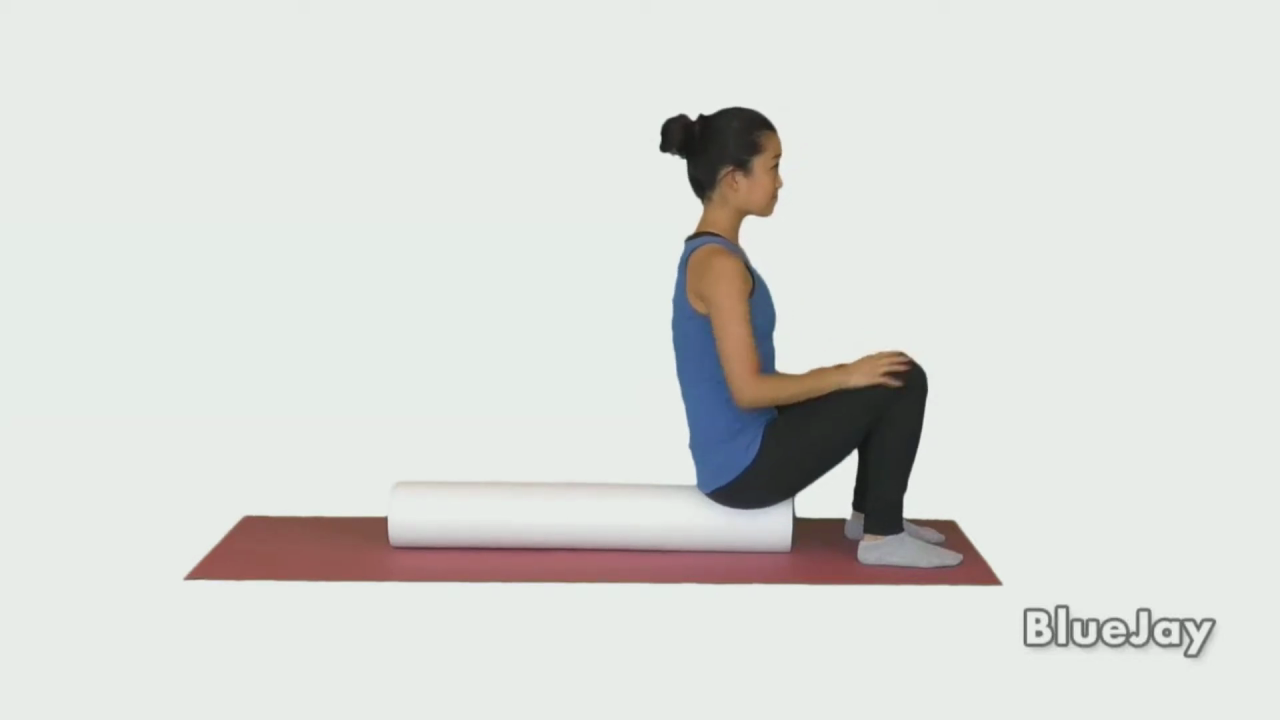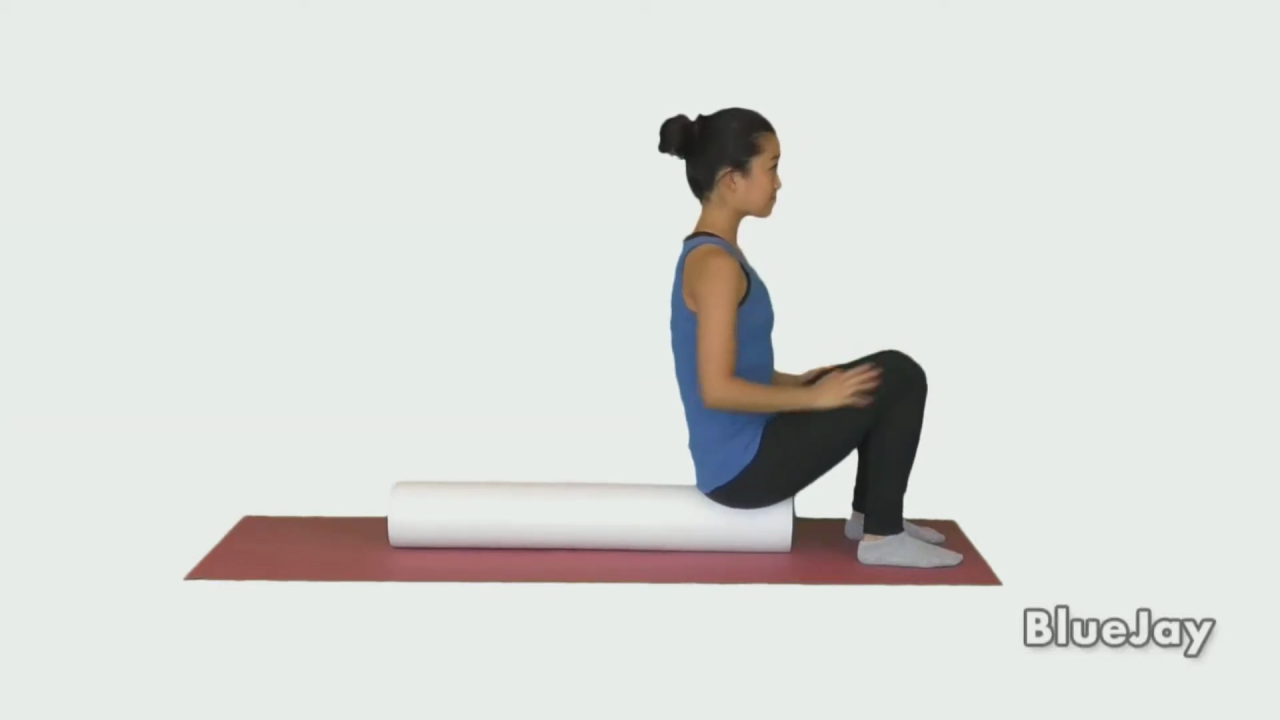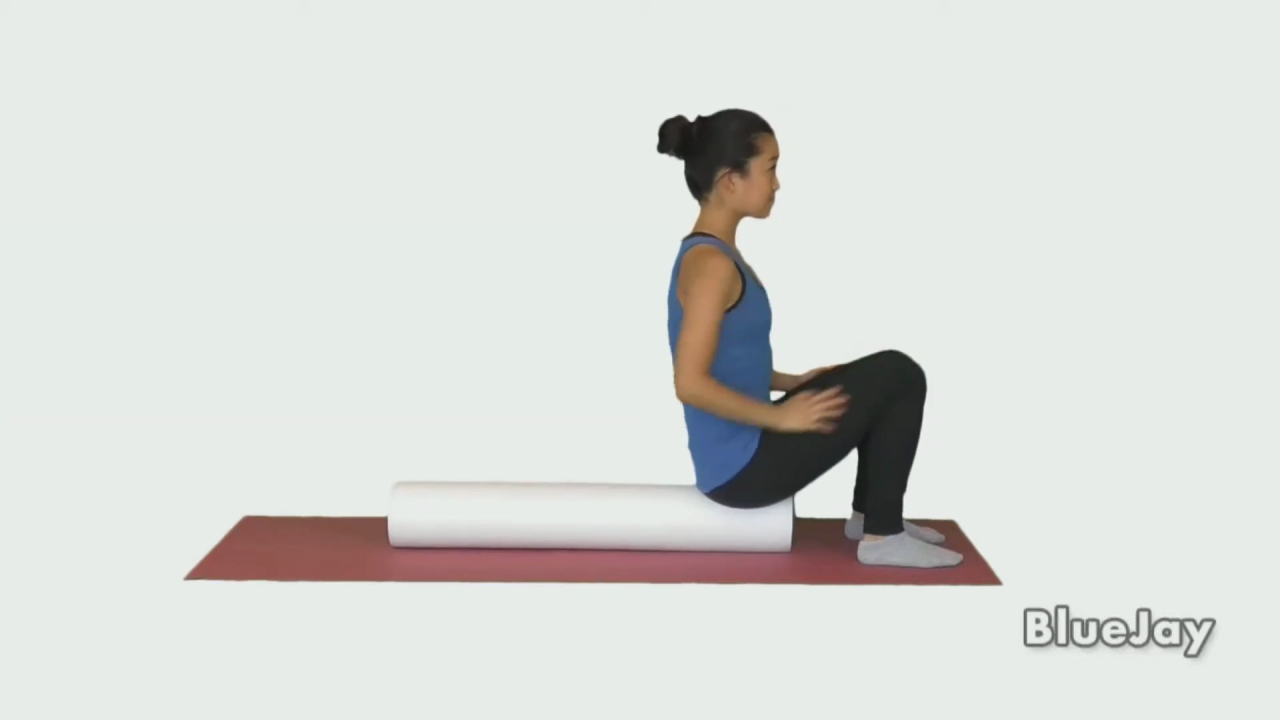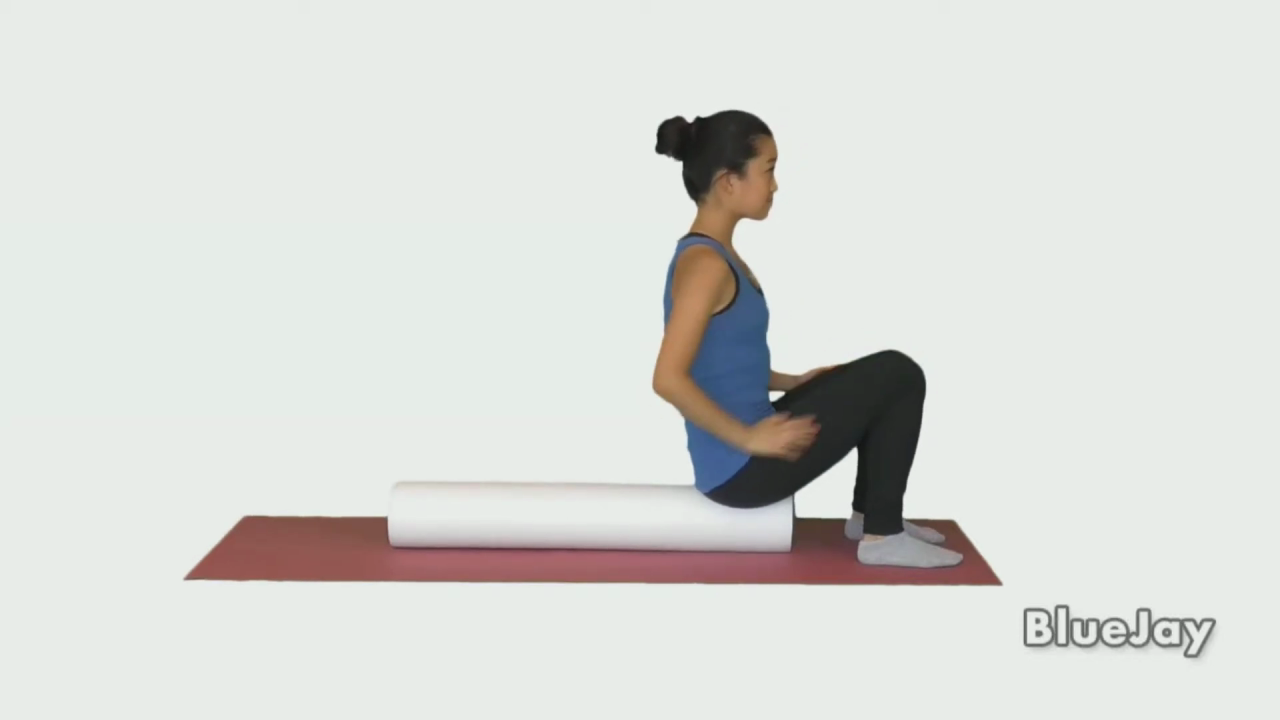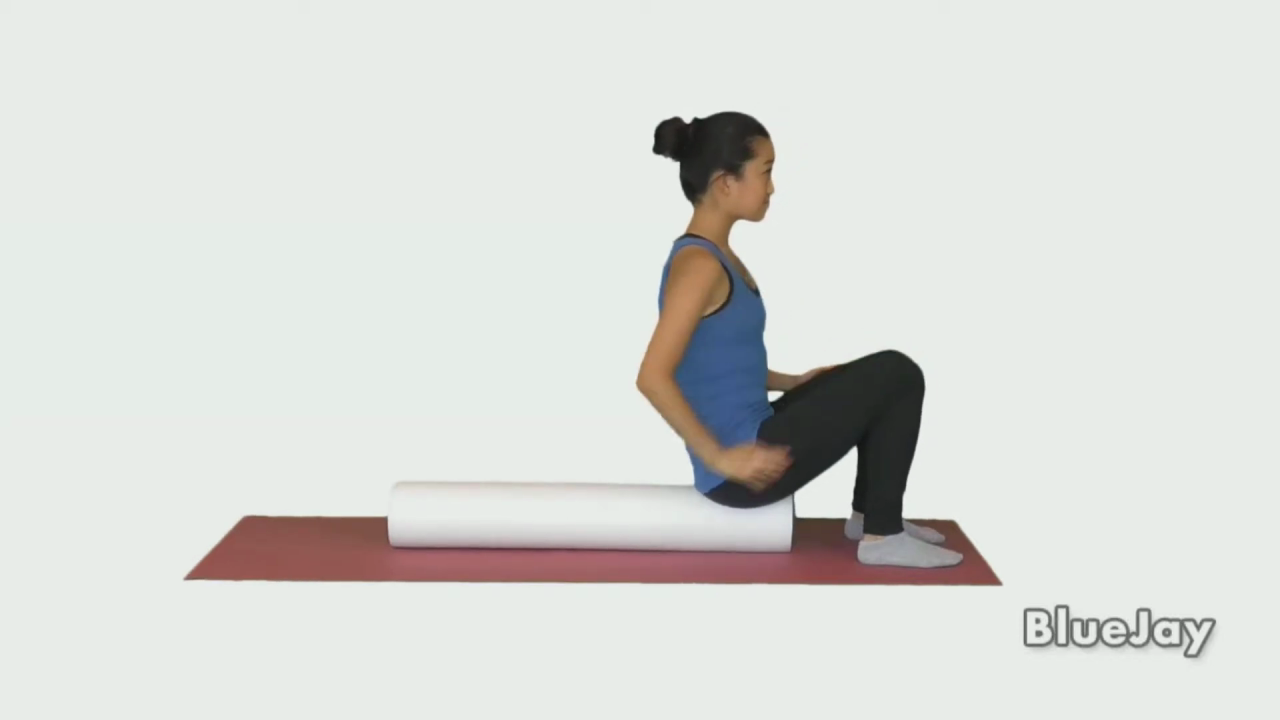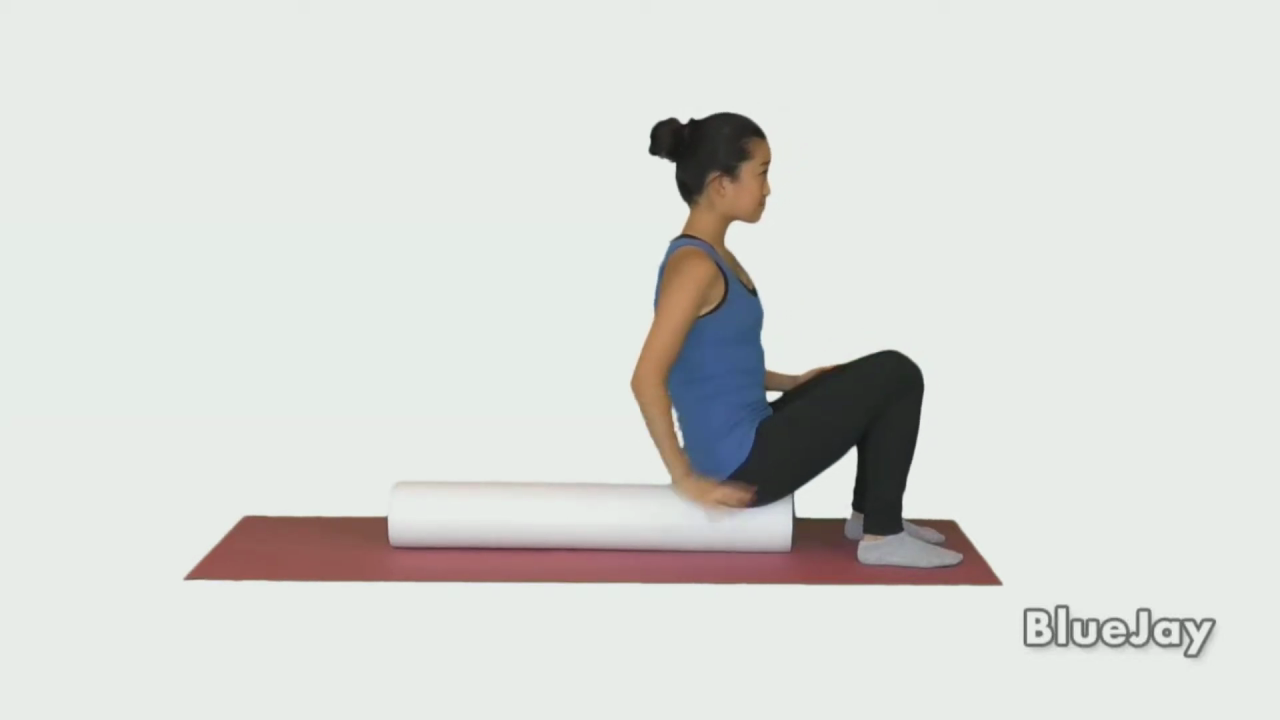
dt=0.1s
person 1, frame 1
left shoulder: (714, 251)
right shoulder: (719, 264)
right elbow: (745, 389)
left wrist: (815, 379)
right wrist: (840, 378)
left hip: (745, 451)
right hip: (744, 467)
left knee: (882, 378)
right knee: (903, 379)
left ankle: (869, 513)
right ankle: (882, 536)
person 1, frame 2
left shoulder: (712, 251)
right shoulder: (715, 264)
right elbow: (716, 389)
left wrist: (802, 384)
right wrist: (811, 398)
left hip: (744, 451)
right hip: (743, 466)
left knee: (881, 377)
right knee: (901, 378)
left ankle: (869, 514)
right ankle: (882, 536)
person 1, frame 3
left shoulder: (716, 253)
right shoulder: (711, 264)
right elbow: (690, 383)
left wrist: (795, 383)
right wrist: (781, 418)
left hip: (748, 446)
right hip: (742, 466)
left knee: (888, 374)
right knee: (899, 376)
left ankle: (869, 513)
right ankle: (882, 536)
person 1, frame 4
left shoulder: (715, 253)
right shoulder: (705, 264)
right elbow: (668, 379)
left wrist: (793, 383)
right wrist: (746, 439)
left hip: (744, 449)
right hip: (739, 467)
left knee: (888, 375)
right knee: (899, 376)
left ankle: (870, 513)
right ankle: (882, 536)
person 1, frame 5
left shoulder: (715, 255)
right shoulder: (699, 265)
right elbow: (653, 377)
left wrist: (794, 382)
right wrist: (716, 459)
left hip: (747, 444)
right hip: (742, 466)
left knee: (886, 377)
right knee: (897, 376)
left ankle: (870, 514)
right ankle: (882, 537)
person 1, frame 6
left shoulder: (713, 256)
right shoulder: (694, 266)
right elbow: (647, 379)
left wrist: (793, 383)
right wrist: (684, 475)
left hip: (747, 447)
right hip: (740, 464)
left knee: (885, 378)
right knee: (897, 376)
left ankle: (870, 514)
right ankle: (882, 537)
